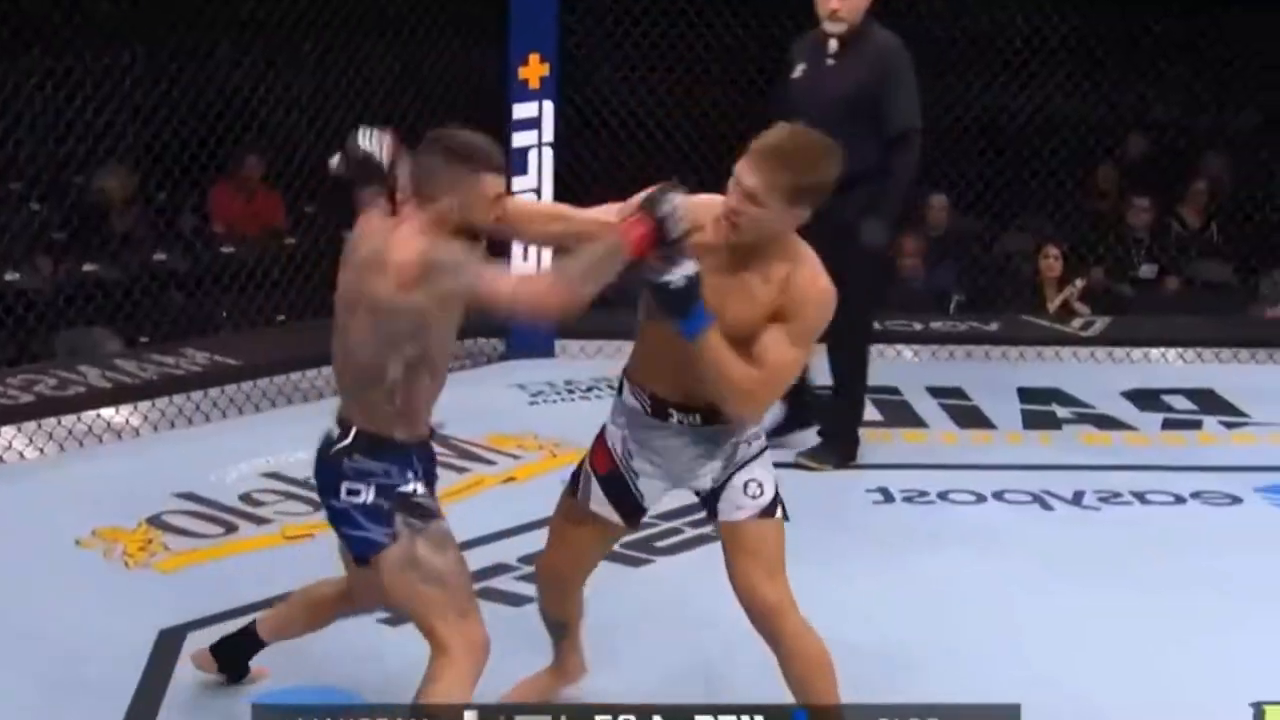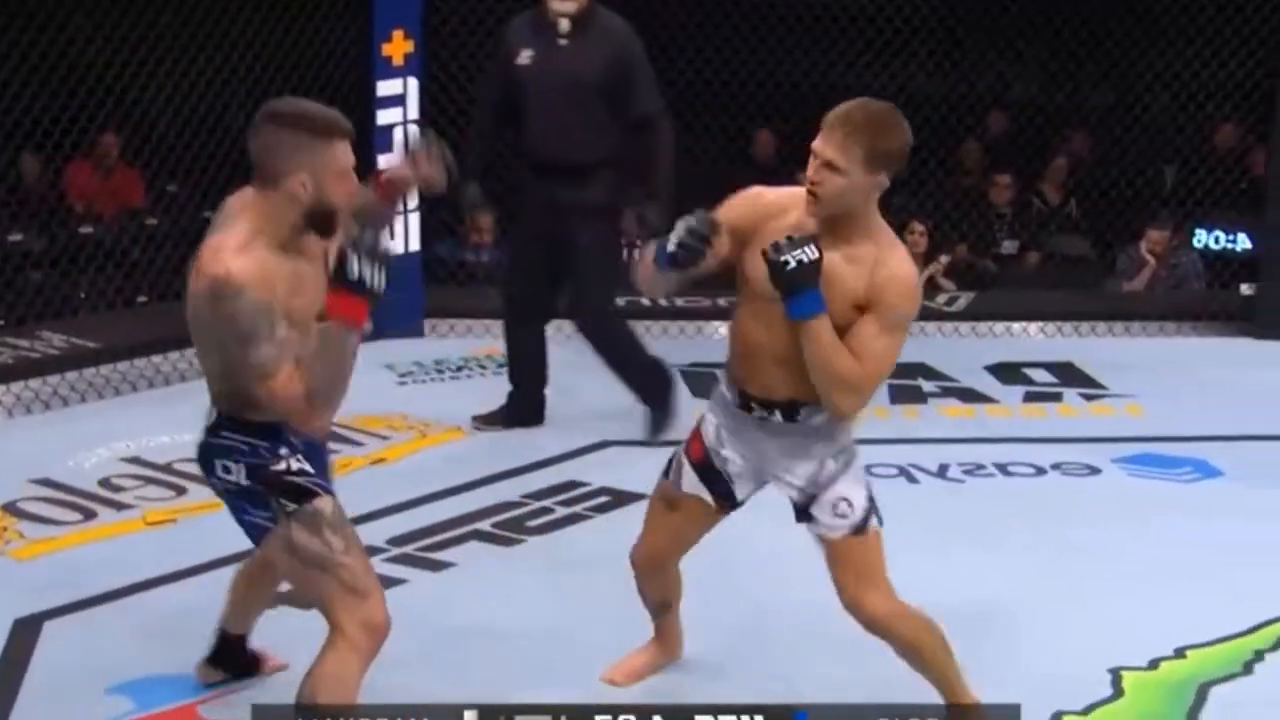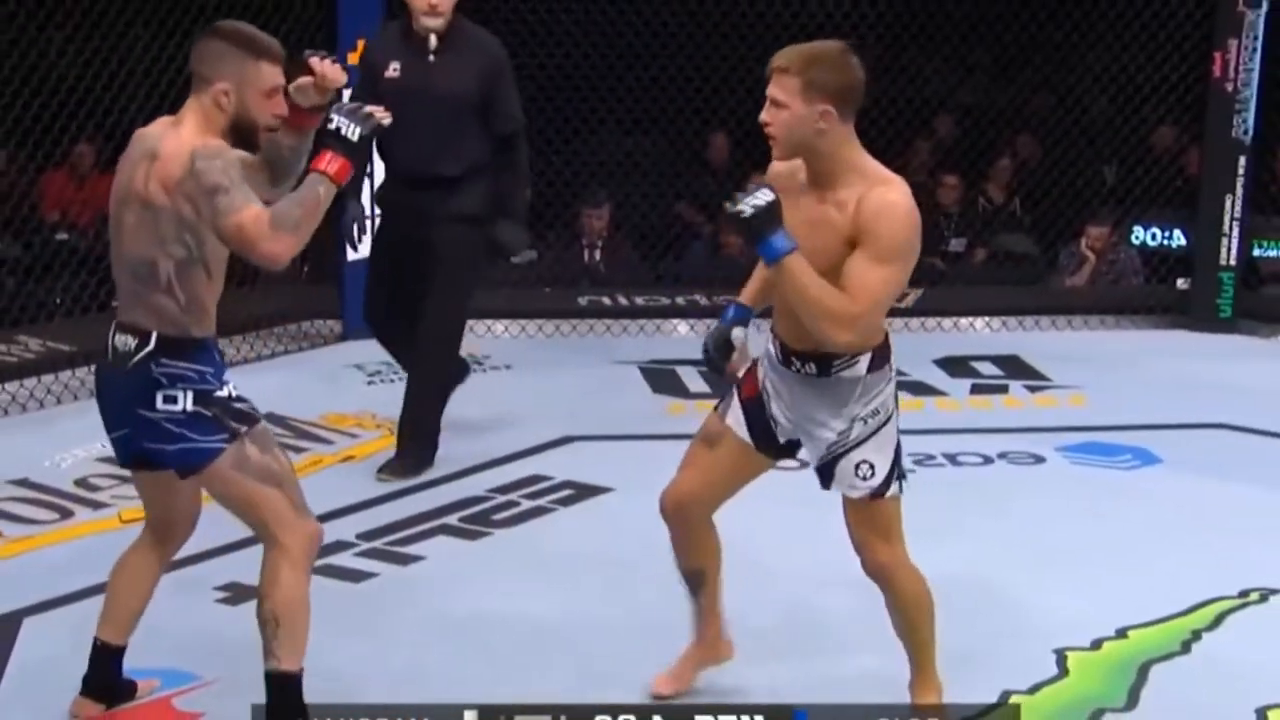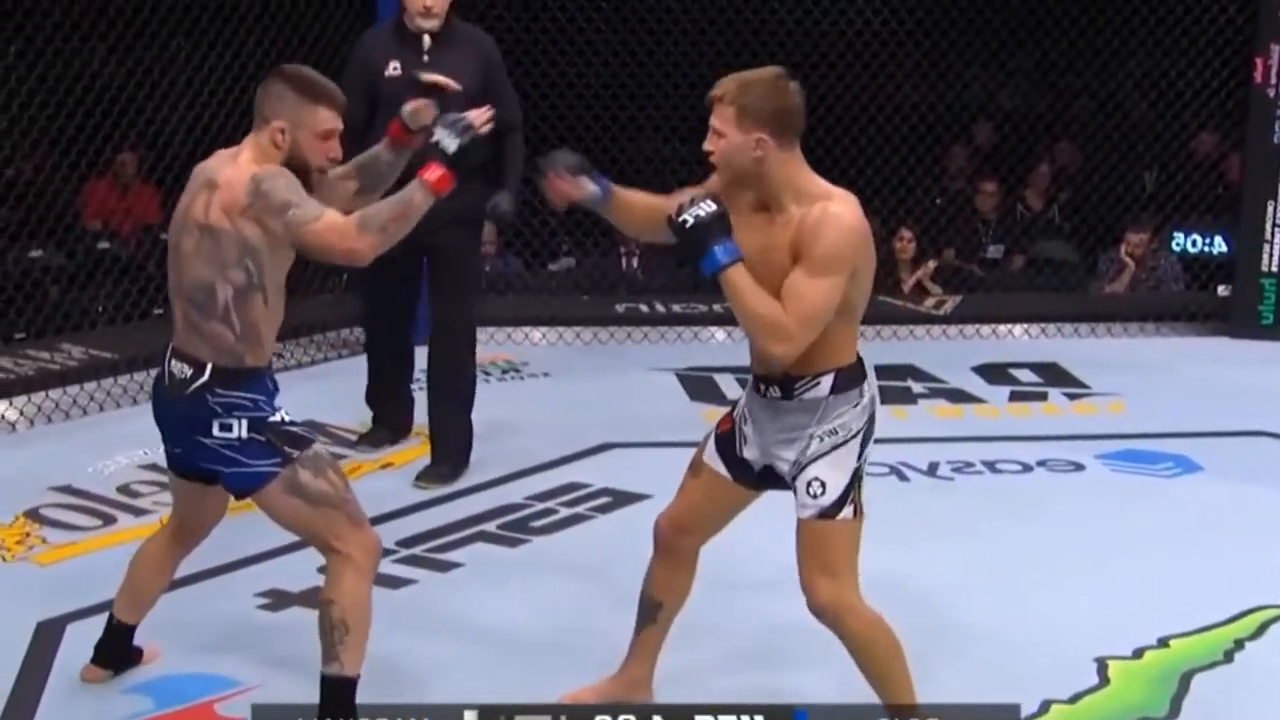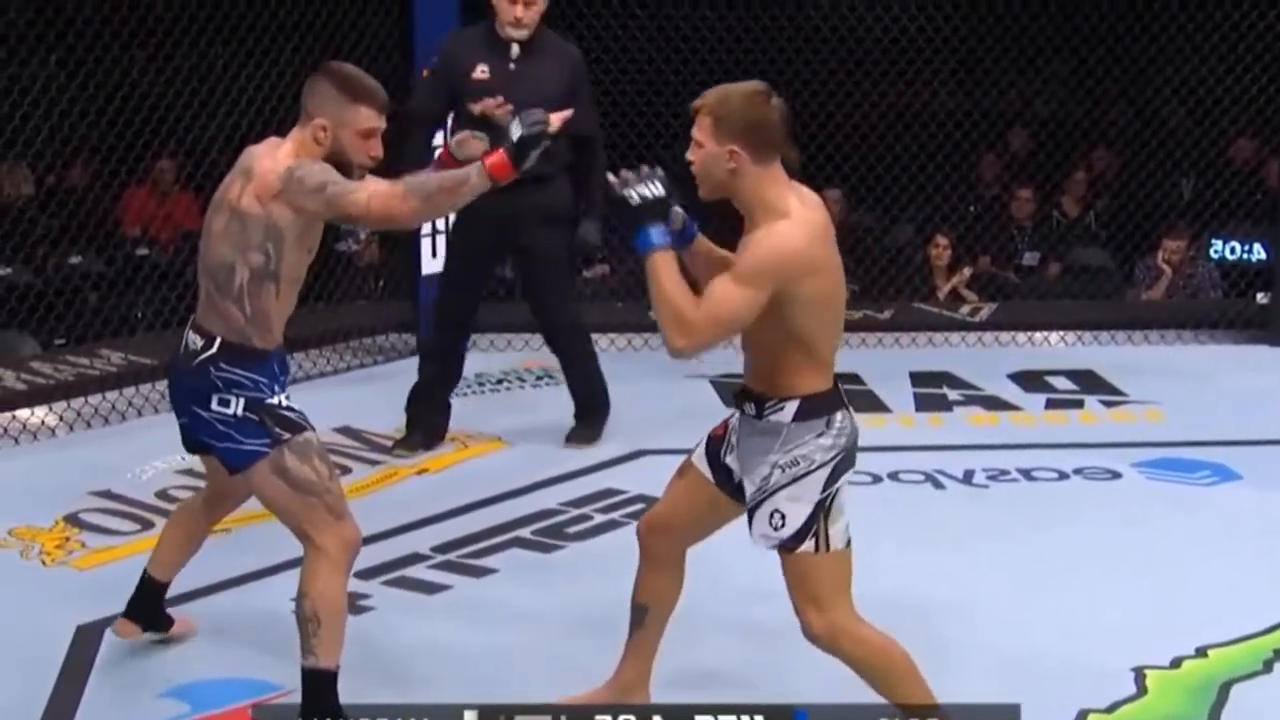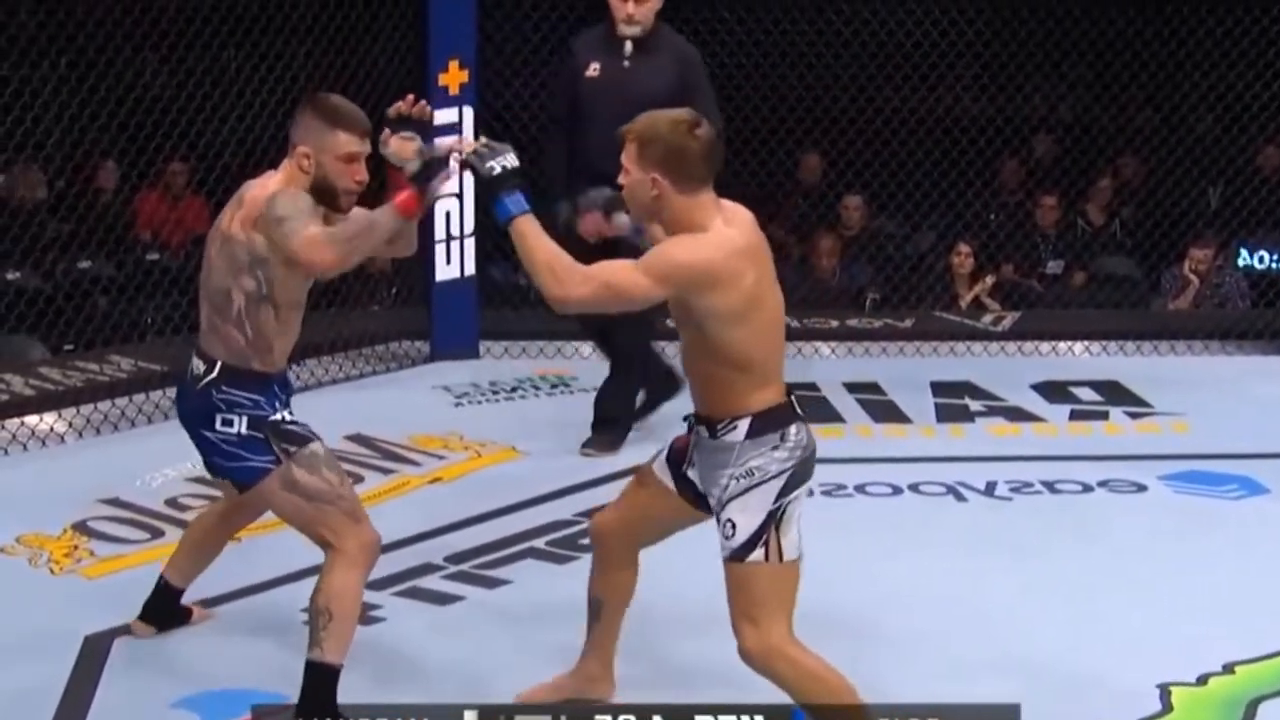
dt=0.5s
person 1, frame 1
left shoulder: (380, 226)
right shoulder: (428, 258)
right elbow: (547, 299)
left wrist: (386, 174)
right wrist: (638, 234)
left hip: (358, 456)
right hip: (376, 474)
left knee: (361, 589)
right knee: (463, 644)
left ankle: (228, 652)
person 1, frame 2
left shoulder: (262, 203)
right shoulder: (234, 278)
left elbow: (348, 236)
right elbow: (311, 416)
left wrist: (391, 187)
right wrist: (350, 303)
left hip: (287, 432)
right hip: (260, 453)
left knee: (290, 551)
right knee: (362, 620)
left ankle: (228, 655)
person 1, frame 3
left shoulder: (157, 137)
right shoulder: (198, 157)
left elbow: (267, 179)
right elbow: (273, 245)
left wrist: (306, 112)
right wrist: (336, 158)
left hip: (128, 369)
right hip: (178, 378)
left knee: (168, 529)
right knee: (294, 534)
person 1, frame 4
left shoulder: (224, 169)
right shoulder: (259, 186)
left elbow: (349, 188)
right elbow: (354, 243)
left wrist: (406, 134)
right wrist: (438, 173)
left hip: (184, 389)
right hip: (230, 401)
left knee: (188, 525)
right knee: (355, 548)
left ankle: (110, 651)
person 1, frame 5
left shoulder: (271, 157)
right shoulder: (295, 176)
left elbow: (392, 200)
right elbow: (397, 207)
right wrist: (503, 158)
left hip: (206, 365)
right hip: (240, 379)
left knee: (220, 496)
right knee: (335, 538)
left ankle: (141, 612)
person 1, frame 6
left shoulder: (302, 198)
right shoulder: (279, 203)
left elbow: (395, 242)
right elbow: (322, 257)
left wrist: (408, 170)
right wrist: (413, 194)
left hip: (223, 389)
right hip: (241, 402)
left knee: (243, 504)
right knee: (356, 544)
left ankle: (158, 610)
person 2, frame 1
left shoulder: (809, 288)
right shoulder: (682, 221)
left elbow: (748, 404)
left wrist: (691, 318)
left hip: (729, 443)
right hip: (638, 425)
left knee: (769, 606)
right knee: (558, 571)
right ankle: (565, 666)
person 2, frame 2
left shoulder: (893, 275)
right shoulder: (761, 208)
left elbow: (846, 400)
right elbow: (651, 281)
left wrist: (804, 300)
right wrist: (675, 256)
left hip: (818, 438)
right hip: (734, 420)
left knee: (874, 607)
right knee: (649, 556)
left ankle: (963, 703)
right ankle: (667, 640)
person 2, frame 3
left shoulder: (887, 207)
right shoulder: (783, 175)
left elbow: (844, 328)
left wrist: (779, 241)
right wrist: (738, 311)
left hip: (852, 389)
right hip: (782, 373)
left knee: (882, 559)
right knee: (681, 503)
left ankle: (925, 681)
right ankle: (708, 637)
person 2, frame 4
left shoulder: (836, 222)
right shoulder: (738, 189)
left elbow: (783, 339)
right elbow: (658, 218)
left wrist: (720, 253)
right wrist: (594, 192)
left hip: (827, 413)
right hip: (761, 404)
left knee: (830, 596)
right knee: (674, 532)
left ankle: (911, 713)
right ankle: (633, 680)
person 2, frame 5
left shoulder: (786, 241)
right shoulder: (783, 202)
left elbow: (686, 335)
right elbow: (731, 276)
left wrist: (650, 233)
right wrist: (674, 230)
left hip: (802, 434)
right hip: (758, 420)
left knee: (827, 621)
right knee: (659, 533)
left ankle: (936, 713)
right ankle: (629, 685)
person 2, frame 6
left shoulder: (701, 256)
right shoulder: (727, 216)
left elbow: (570, 289)
left wrist: (509, 199)
left hip: (761, 450)
right hip: (716, 437)
left knee: (763, 642)
right knee: (611, 532)
person 3, frame 1
left shoulder: (886, 54)
right shoulder: (805, 51)
left elbow: (905, 143)
left wrist: (885, 215)
left hip: (857, 211)
left knee: (848, 326)
left ankle: (839, 438)
right ankle: (800, 406)
person 3, frame 2
left shoulder: (615, 37)
left elbow: (649, 120)
right elbow: (492, 110)
left wrist: (653, 194)
right wrist: (476, 175)
left hip: (595, 190)
right hip: (539, 187)
left knee: (588, 305)
right knee: (521, 298)
left ankle: (655, 389)
right ankle: (525, 402)
person 3, frame 3
left shoulder: (484, 51)
right shoulder: (383, 49)
left elbow: (511, 138)
left wrist: (513, 216)
left hip: (462, 208)
right hip: (400, 202)
left knee: (440, 324)
right knee: (382, 312)
left ankle: (416, 443)
right ankle: (444, 373)
person 3, frame 4
left shoulder: (477, 48)
right shoulder: (373, 48)
left elbow: (509, 125)
right elbow: (350, 129)
left wrist: (506, 188)
left hip: (458, 205)
left knee: (452, 326)
right knee: (385, 319)
left ankle: (451, 448)
right ankle: (390, 417)
person 3, frame 5
left shoulder: (564, 57)
right shoulder: (461, 50)
left elbow: (585, 140)
right elbow: (423, 122)
left wrist: (590, 213)
left hip: (543, 206)
right hip: (476, 203)
left knee: (557, 315)
right knee: (449, 316)
left ankle: (591, 410)
right ankle: (425, 424)
person 3, frame 6
left shoulder: (680, 58)
right shoulder: (585, 49)
right elbow: (562, 128)
right wrist: (563, 196)
right hip: (589, 200)
left knee: (631, 315)
right knee: (591, 308)
left ankle: (613, 418)
right ankle: (661, 379)
